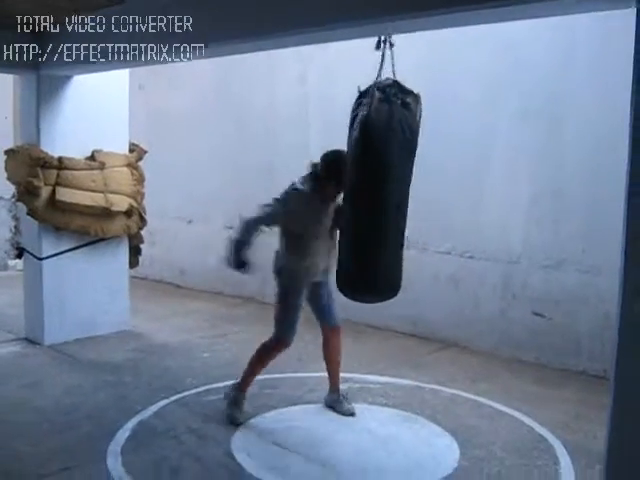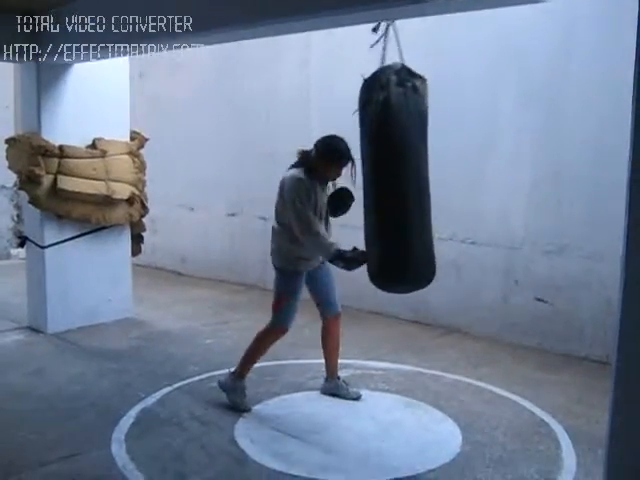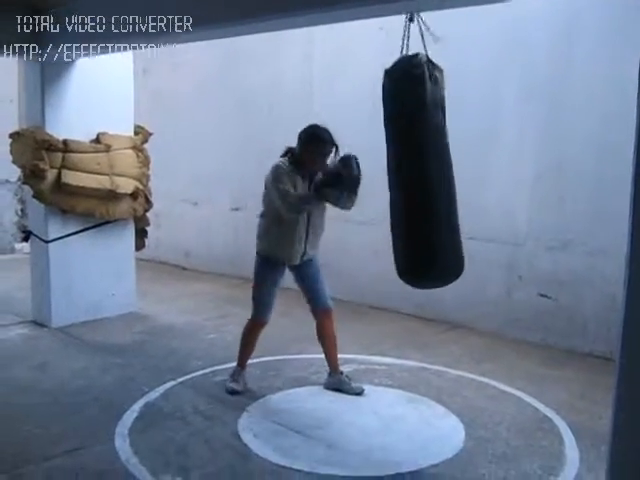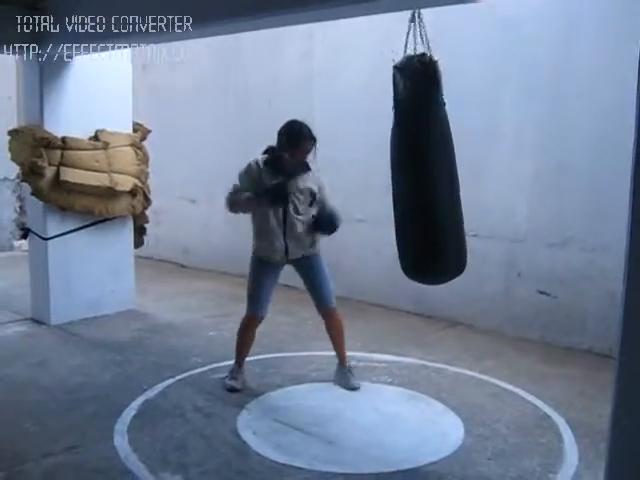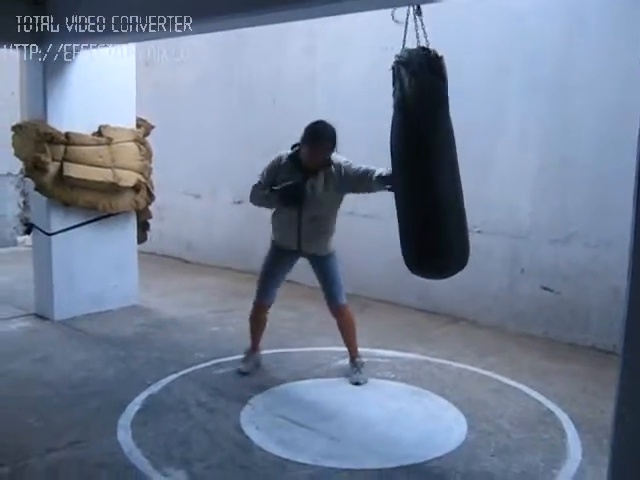
dt=0.3s
person 1, frame 1
left shoulder: (331, 198)
right shoulder: (298, 194)
right elbow: (260, 217)
left wrist: (340, 217)
right wrist: (239, 245)
left hip: (318, 273)
right hip: (292, 273)
left knee: (333, 330)
right knee: (282, 339)
left ankle: (334, 393)
right ankle: (238, 392)
person 1, frame 2
left shoulder: (320, 180)
right shoulder: (295, 183)
right elbow: (307, 232)
right wrist: (339, 255)
left hip: (316, 258)
right hip: (291, 260)
left knee: (333, 316)
right knee: (280, 326)
left ankle: (332, 380)
right ankle: (235, 380)
person 1, frame 3
left shoulder: (320, 173)
right shoulder: (281, 171)
left elbow: (346, 202)
right elbow: (291, 207)
right wrist: (320, 189)
left hip: (305, 254)
right hip: (273, 253)
left knee: (324, 312)
right knee: (260, 318)
left ankle: (335, 374)
right ankle: (239, 371)
person 1, frame 4
left shoulder: (308, 174)
right shoulder: (257, 168)
left elbow: (321, 203)
right elbow: (234, 202)
left wrist: (326, 215)
right wrist: (263, 197)
left hip: (305, 250)
right hip: (267, 253)
left knee: (329, 308)
right knee: (254, 314)
left ankle: (343, 365)
right ankle: (237, 369)
person 1, frame 5
left shoulder: (339, 170)
right shoulder: (282, 163)
left elbow: (369, 176)
right elbow: (256, 195)
left wrist: (387, 178)
right wrist: (278, 197)
left hip: (320, 247)
right hip: (284, 243)
left knee: (338, 305)
right knee: (261, 302)
left ankle: (355, 360)
right ankle: (253, 352)
